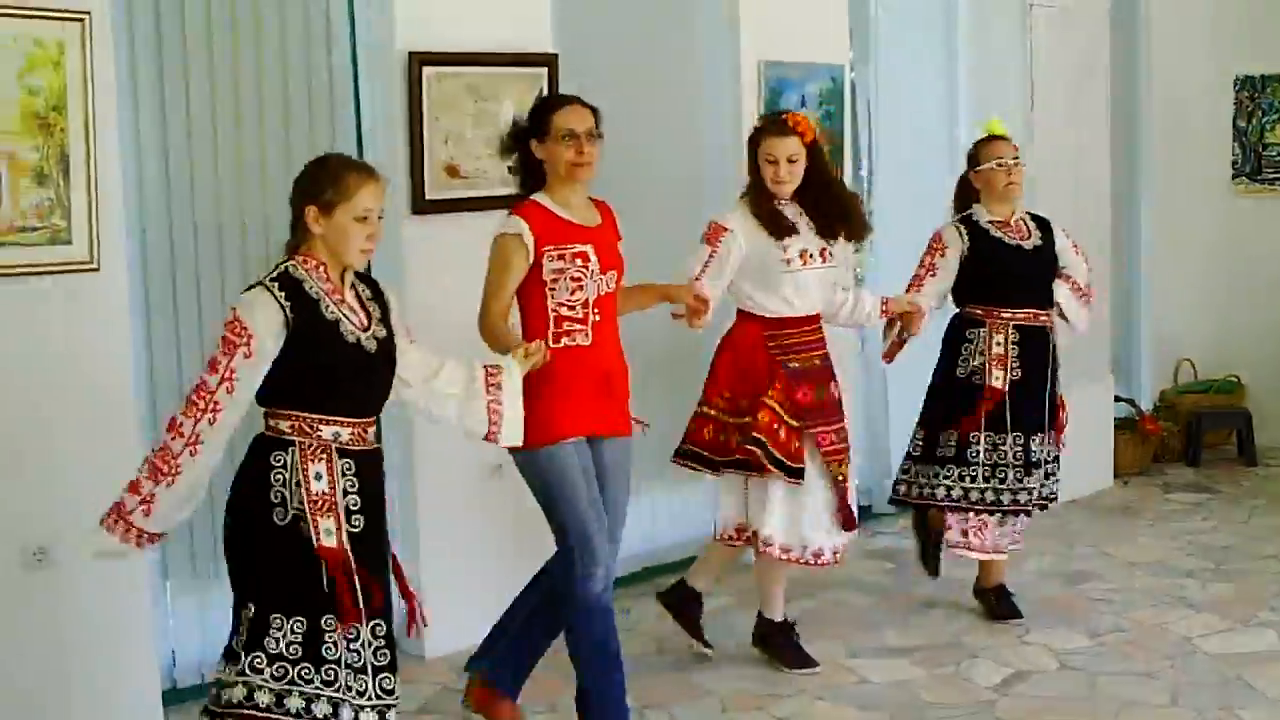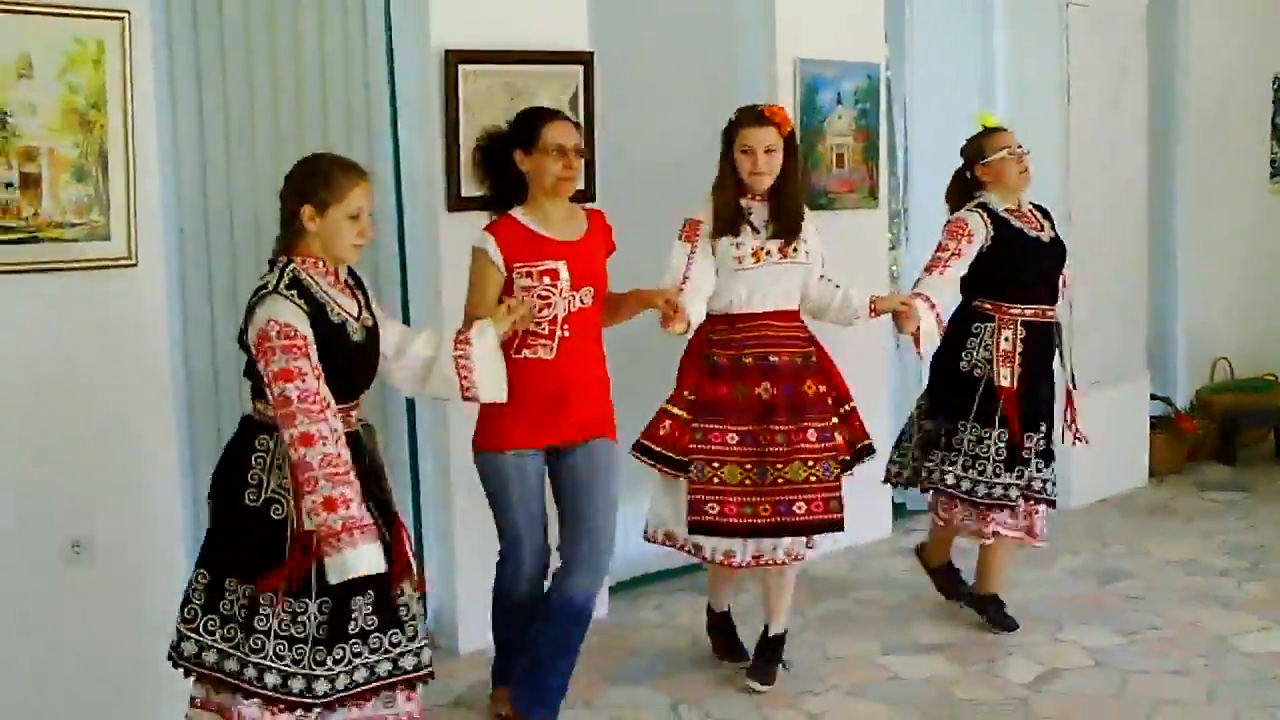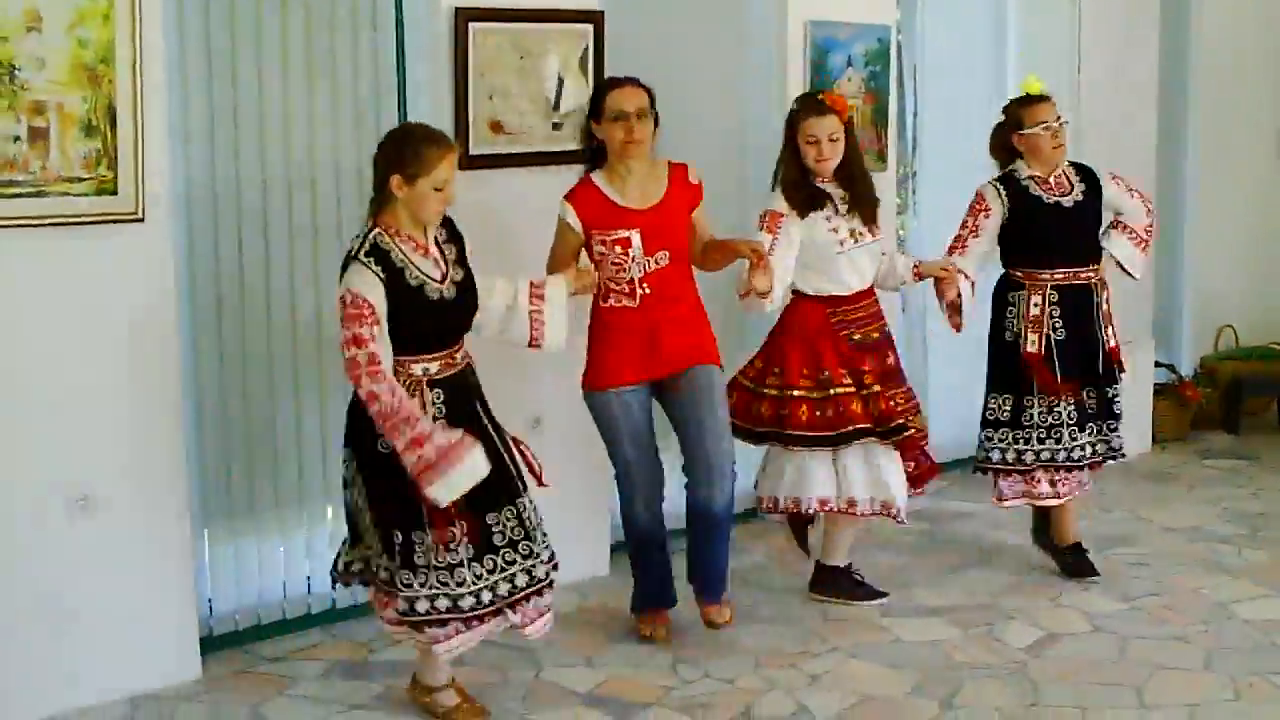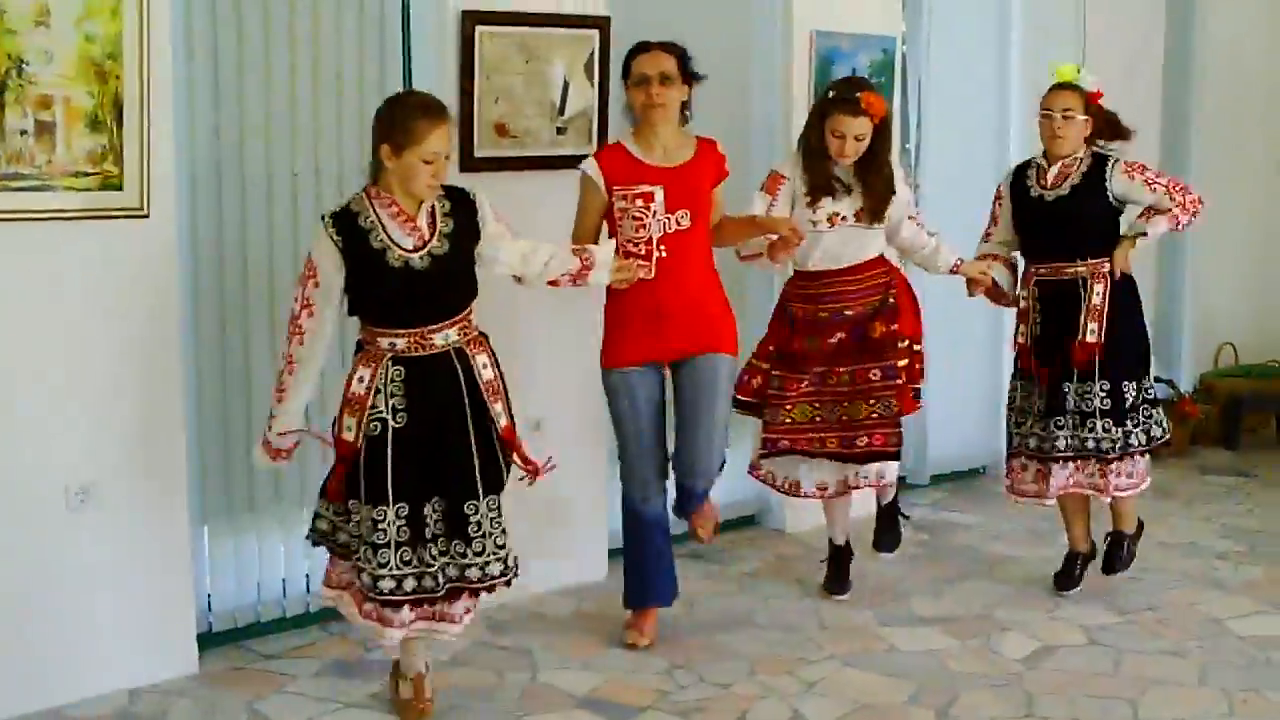
dt=0.7s
person 1, frame 1
left shoulder: (604, 217)
right shoulder: (523, 226)
right elbow: (493, 319)
left wrist: (669, 293)
right wrist: (519, 357)
left hip: (607, 404)
right hip: (547, 412)
left knee: (591, 558)
right knee: (590, 561)
person 1, frame 2
left shoulder: (597, 227)
right shoulder: (500, 239)
right elbow: (475, 328)
left wrist: (646, 298)
right wrist: (504, 326)
left hip: (587, 414)
right hip: (512, 419)
left knee: (593, 554)
right knee: (524, 559)
person 1, frame 3
left shoulder: (684, 182)
right shoulder: (581, 202)
right elbow: (559, 271)
left wrist: (737, 249)
left hip: (689, 346)
right hip: (616, 359)
left knee: (714, 468)
right knee: (640, 486)
left ankle: (710, 583)
right ankle: (649, 600)
person 1, frame 4
left shoulder: (709, 156)
right shoulder: (605, 166)
right elbow: (581, 247)
left wrist: (763, 224)
left hip: (705, 327)
right hip: (631, 333)
left knee: (701, 463)
right knee: (642, 474)
left ankle: (695, 492)
right ankle: (645, 599)
person 2, frame 1
left shoulder: (372, 299)
right shoulder: (271, 303)
left elbow: (424, 379)
right elbow: (209, 412)
left wrist: (511, 371)
right wrist: (144, 509)
left hip: (356, 491)
right hip: (291, 497)
left knee: (344, 667)
right knee: (301, 665)
person 2, frame 2
left shoulder: (349, 287)
right shoulder: (282, 307)
left elbow: (404, 356)
right elbow: (306, 426)
left wrist: (489, 331)
right wrist: (341, 527)
left hip: (348, 464)
right hip: (279, 479)
left knee: (366, 616)
right knee: (267, 634)
person 2, frame 3
left shoulder: (446, 237)
right shoulder: (367, 270)
left elbow: (485, 303)
right elbow: (372, 378)
left wrist: (561, 286)
right wrist: (438, 449)
left hip: (459, 401)
right hip: (405, 423)
left knee: (488, 536)
right knee: (436, 552)
person 2, frame 4
left shoulder: (464, 210)
right shoulder: (343, 234)
left elbow: (520, 256)
right elbow: (310, 329)
left wrist: (602, 262)
right wrist: (287, 418)
left hip: (463, 386)
right hip: (385, 396)
left knee: (462, 521)
right knee: (393, 534)
left ankle: (423, 646)
right ankle: (407, 663)
person 3, frame 1
left shoulder: (819, 219)
right shoulder: (738, 222)
right elbow: (704, 284)
left wrist: (884, 306)
right wrist: (696, 310)
left hip: (807, 358)
right hip: (760, 358)
left knee: (804, 489)
right knee: (784, 495)
left ankle: (688, 591)
right ankle: (774, 624)
person 3, frame 2
left shoulder: (797, 219)
right shoulder: (707, 220)
right elbow: (689, 289)
left wrist: (874, 304)
right wrist: (678, 315)
left hip: (791, 360)
right hip: (726, 359)
left knee: (796, 502)
right knee: (723, 498)
left ankle: (773, 637)
right ankle: (721, 612)
person 3, frame 3
left shoulder: (856, 191)
right shoulder: (787, 203)
right elbow: (772, 272)
left wrist: (921, 269)
right wrist: (760, 285)
left hip: (864, 328)
right hip: (817, 335)
left knee: (871, 449)
right knee: (859, 453)
left ankle: (807, 511)
right ankle: (831, 570)
person 3, frame 4
left shoulder: (884, 174)
right shoulder: (791, 174)
left elbow: (907, 231)
right elbow: (752, 237)
left wrist: (958, 265)
right wrist: (773, 245)
left hip: (875, 301)
right hip: (811, 304)
left knee: (871, 425)
right knee: (819, 429)
left ankle: (887, 496)
right ankle: (839, 545)
person 4, frame 1
left shoulder: (1046, 230)
right shoulder: (958, 233)
left elbow: (1077, 278)
right elbow: (925, 290)
left wrist: (1059, 307)
right wrist: (908, 323)
left hip: (1035, 357)
right hip: (979, 356)
left knee: (1017, 466)
right knee: (979, 461)
right ankle: (990, 580)
person 4, frame 2
left shoulder: (1042, 217)
right shoulder: (972, 222)
right elbow: (941, 274)
left wrist: (1043, 309)
right wrist: (917, 314)
left hip: (1034, 351)
right hip: (985, 351)
left knee: (1020, 469)
right knee: (978, 464)
left ankle: (987, 586)
right ankle: (937, 552)
person 4, frame 3
left shoulder: (1091, 179)
right shoulder: (999, 193)
left elbow: (1141, 212)
right elbow: (966, 254)
left wrist: (1109, 255)
right wrist: (951, 286)
left hip: (1085, 313)
right hip: (1031, 318)
left knee: (1086, 419)
right knee: (1046, 424)
left ankle: (1048, 516)
right ankle: (1066, 539)
person 4, frame 4
left shoulder: (1112, 174)
right shoulder: (1017, 182)
left elbow: (1185, 202)
right elbow: (996, 246)
left wrist: (1132, 241)
right wrist: (993, 282)
left hip: (1102, 308)
right hip: (1044, 315)
left knee: (1106, 419)
right knee: (1052, 430)
left ankle: (1126, 524)
right ankle: (1078, 545)
